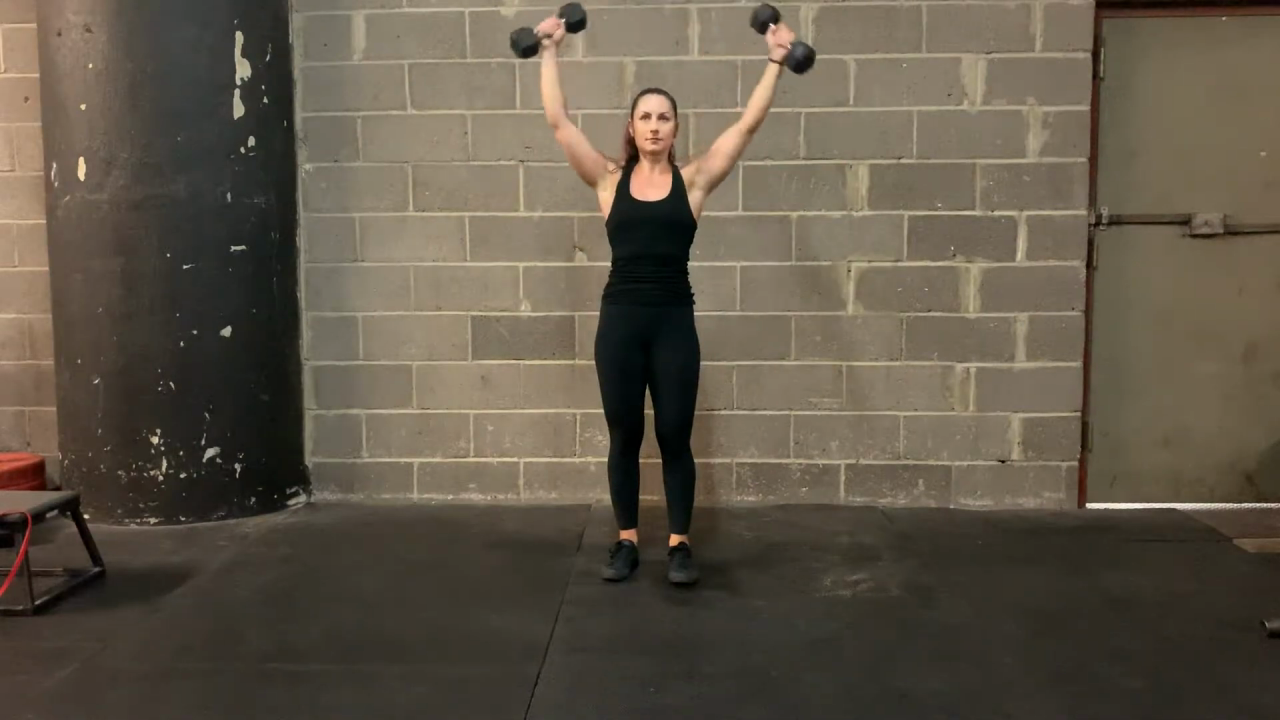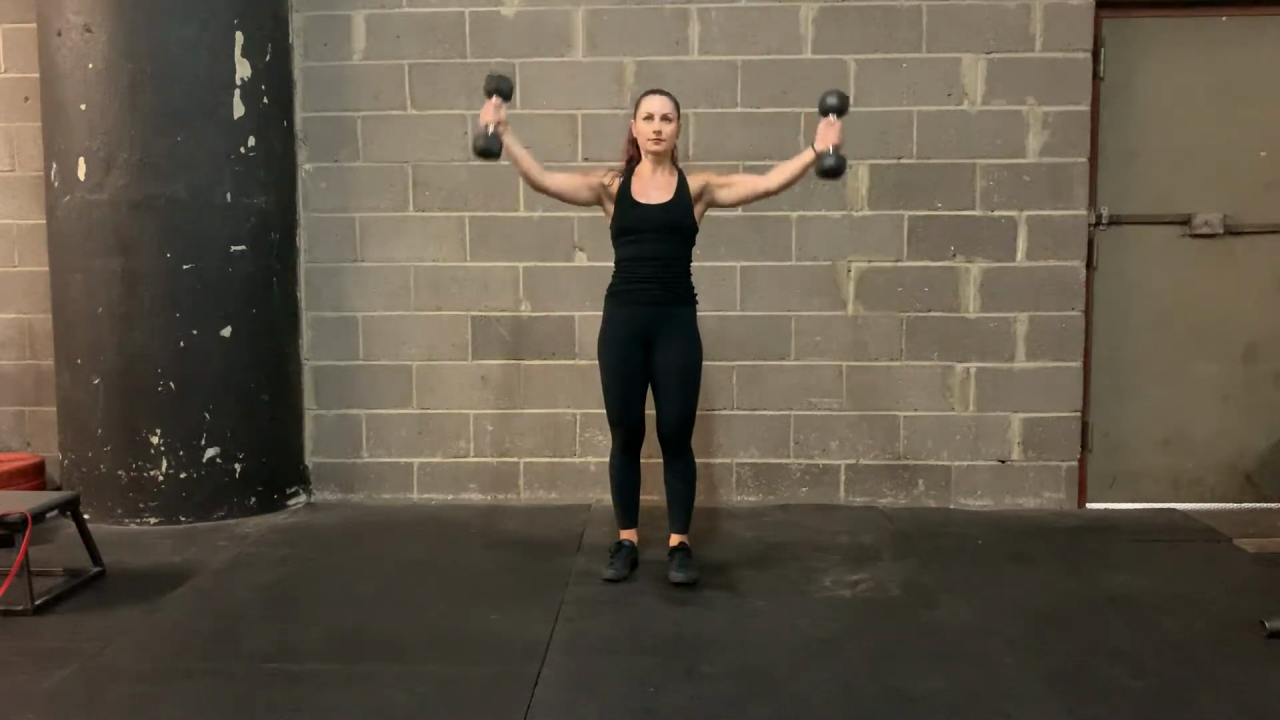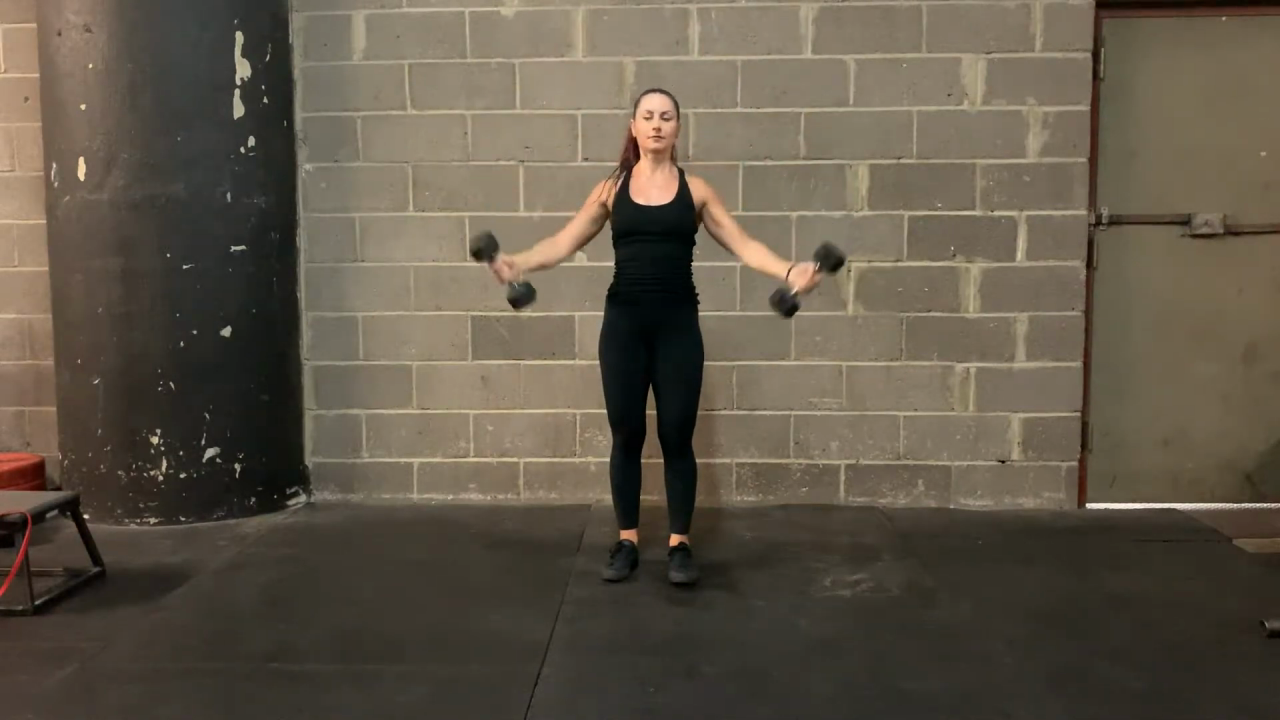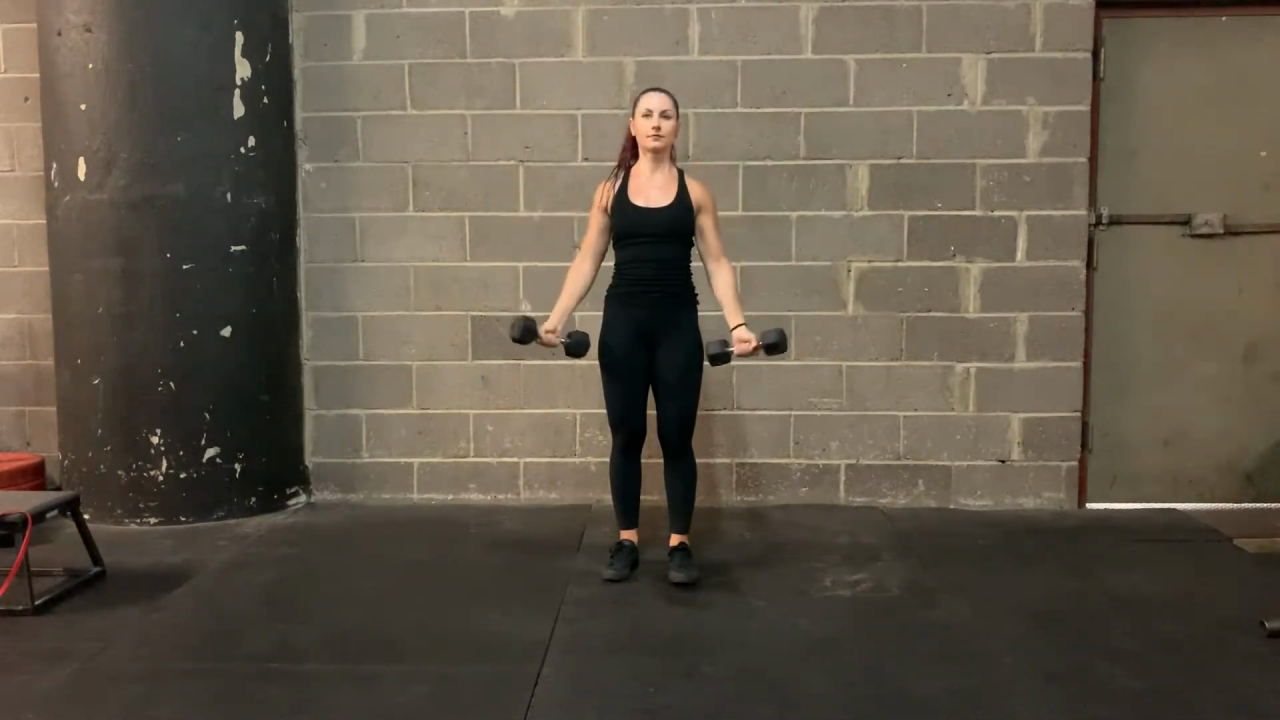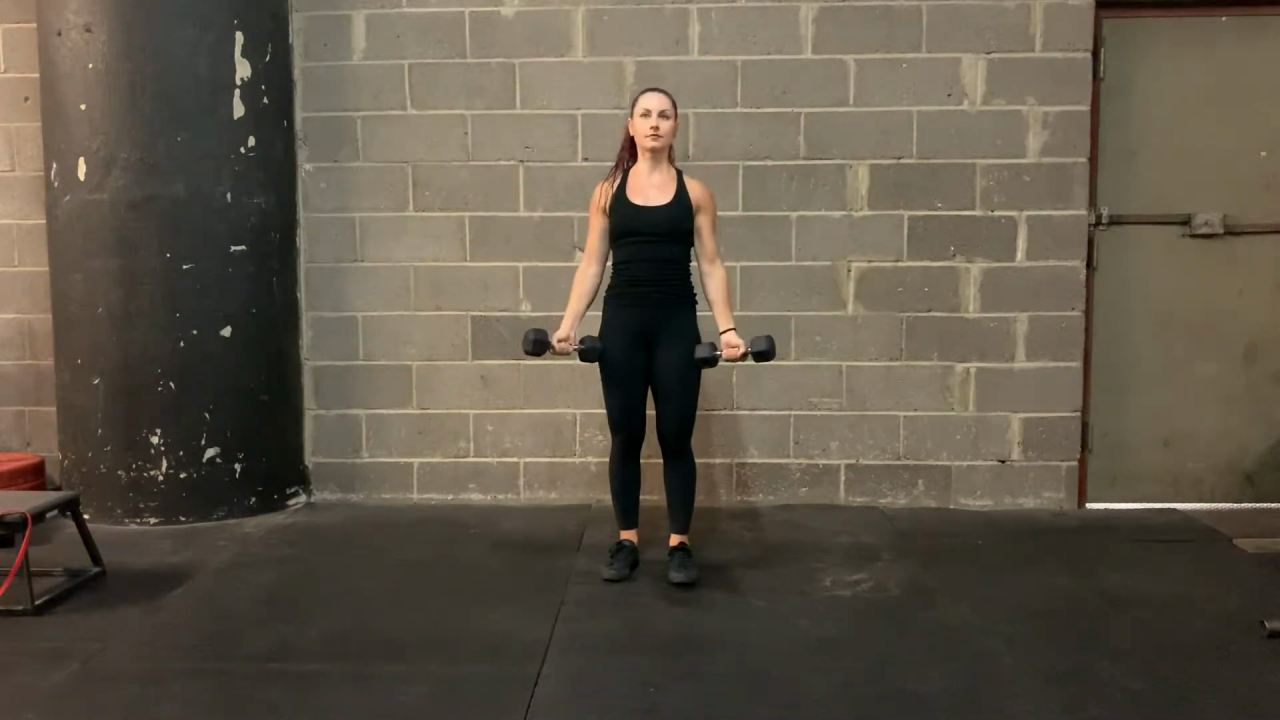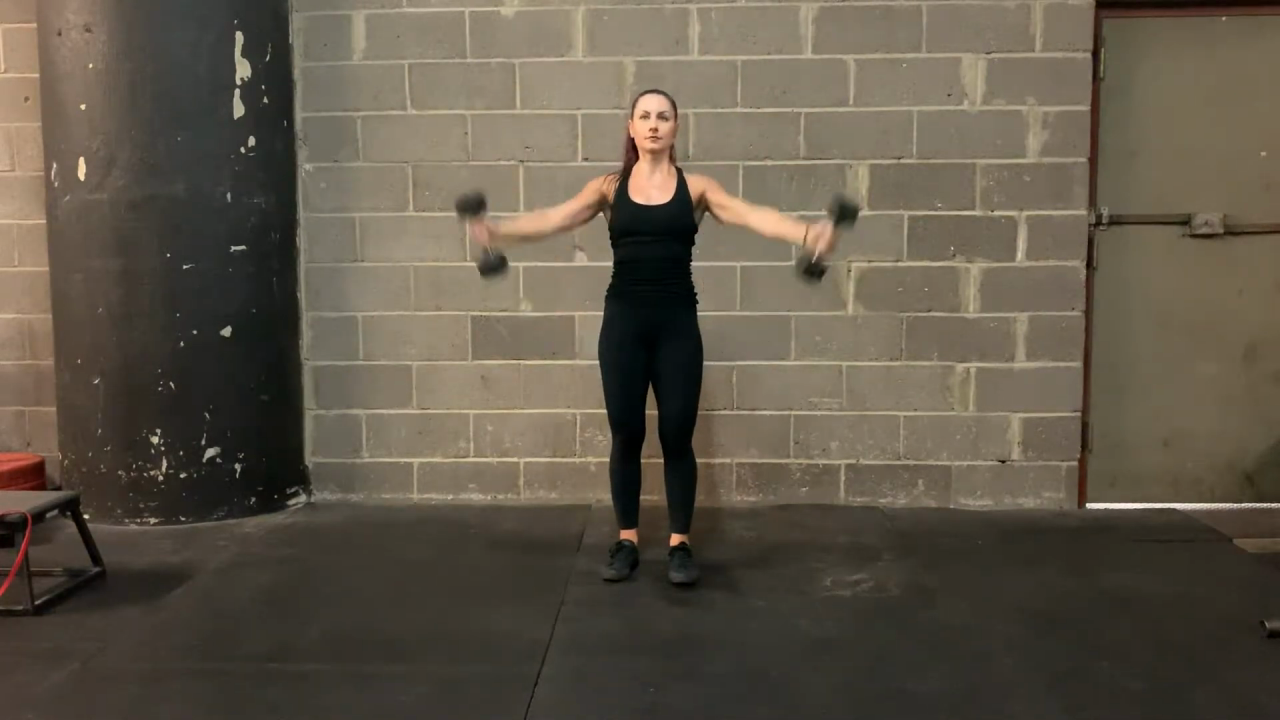
dt=0.5s
person 1, frame 1
left shoulder: (692, 180)
right shoulder: (610, 180)
left elbow: (747, 124)
right elbow: (559, 122)
left wrist: (774, 62)
right wrist: (551, 52)
left hip: (673, 321)
right hip: (620, 319)
left knee: (675, 437)
right knee: (624, 437)
left ankle: (679, 543)
right ankle: (626, 540)
person 1, frame 2
left shoulder: (696, 187)
right shoulder: (611, 185)
left elbow: (768, 182)
right elbow: (543, 180)
left wrist: (816, 151)
right wrist: (503, 134)
left hip: (676, 321)
right hip: (623, 319)
left knee: (676, 436)
right knee: (625, 436)
left ankle: (679, 544)
right ankle: (626, 540)
person 1, frame 3
left shoulder: (695, 189)
right shoulder: (611, 189)
left elbow: (742, 242)
right elbow: (564, 241)
left wrist: (791, 270)
right wrist: (518, 262)
left hip: (678, 322)
right hip: (624, 322)
left knee: (677, 437)
right knee: (626, 436)
left ankle: (679, 543)
right ankle: (626, 541)
person 1, frame 4
left shoulder: (695, 191)
right shoulder: (610, 189)
left elbow: (717, 262)
right elbow: (587, 259)
left wrist: (737, 323)
right wrist: (558, 316)
left hip: (678, 322)
right hip: (623, 321)
left knee: (677, 438)
right knee: (626, 436)
left ankle: (679, 545)
right ankle: (626, 542)
person 1, frame 5
left shoulder: (694, 191)
right shoulder: (608, 190)
left elbow: (711, 264)
right elbow: (591, 263)
left wrist: (726, 328)
right wrist: (569, 323)
left hip: (676, 322)
right hip: (621, 321)
left knee: (676, 438)
right knee: (625, 437)
left ankle: (679, 544)
right ankle: (626, 541)
person 1, frame 6
left shoulder: (695, 187)
right shoulder: (610, 186)
left elbow: (750, 213)
right elbow: (558, 216)
left wrist: (804, 233)
right wrist: (502, 229)
left hip: (677, 322)
right hip: (624, 320)
left knee: (676, 436)
right knee: (626, 434)
left ankle: (680, 544)
right ankle: (626, 541)
